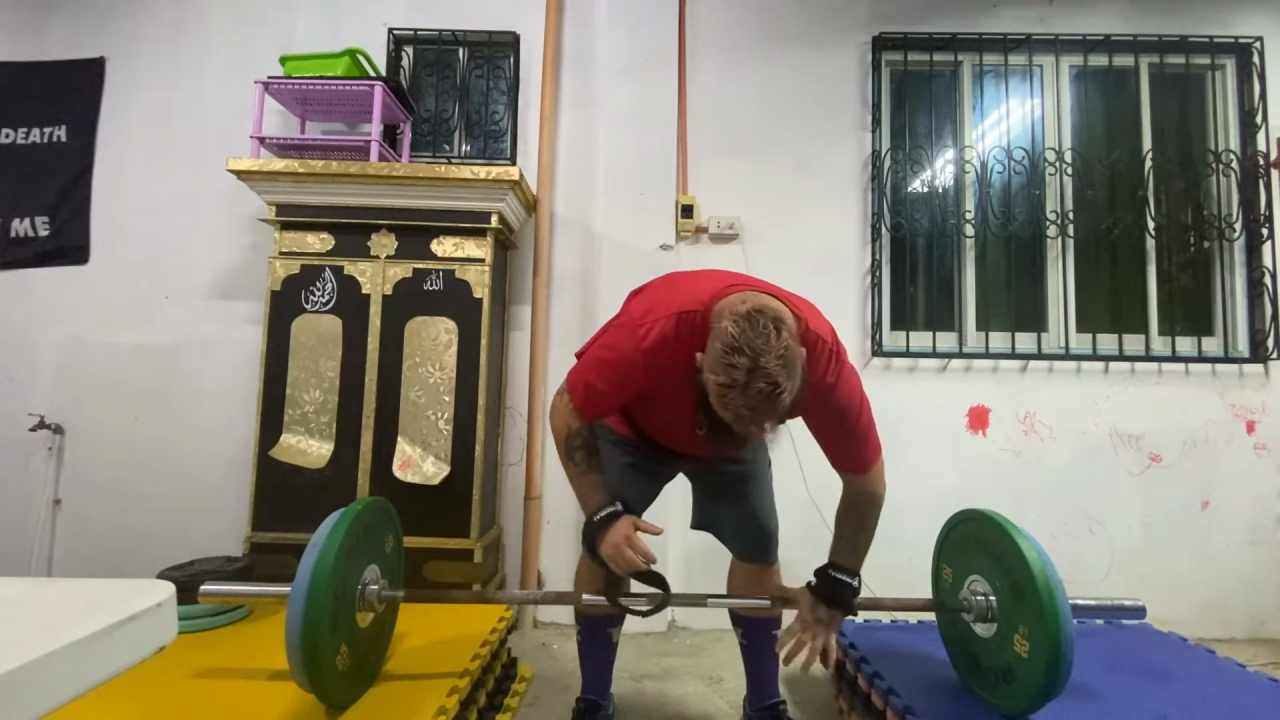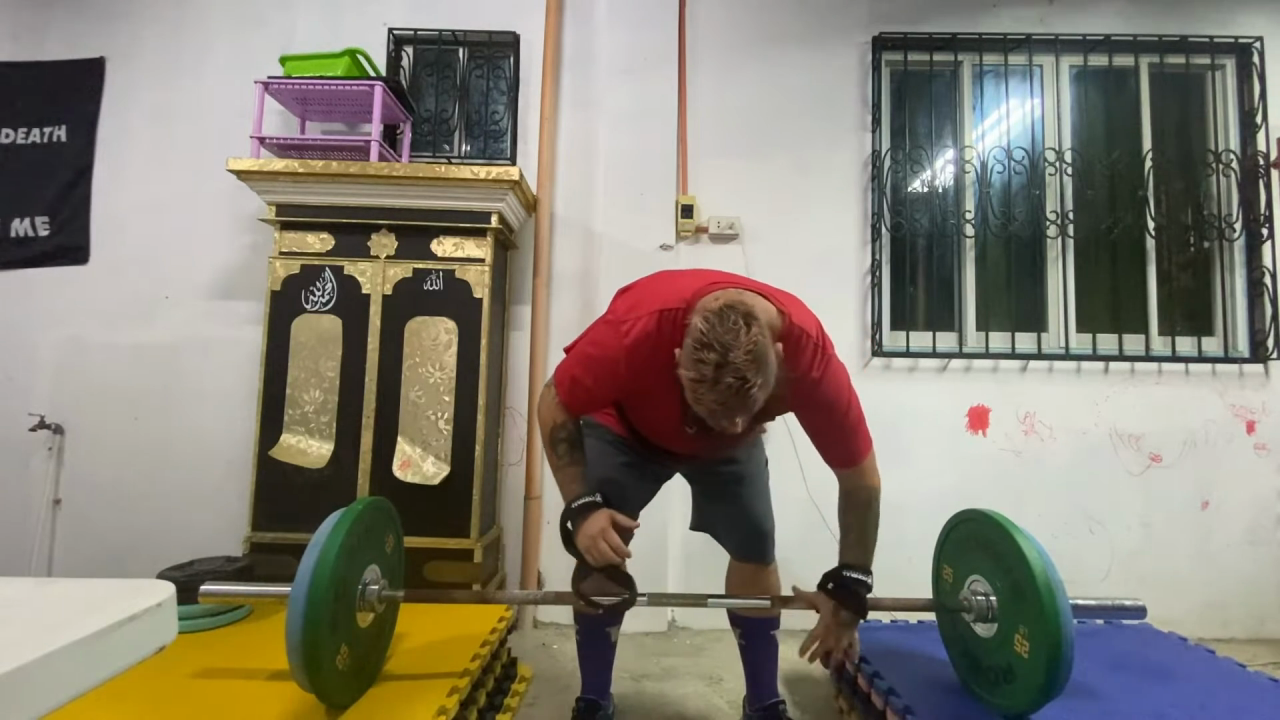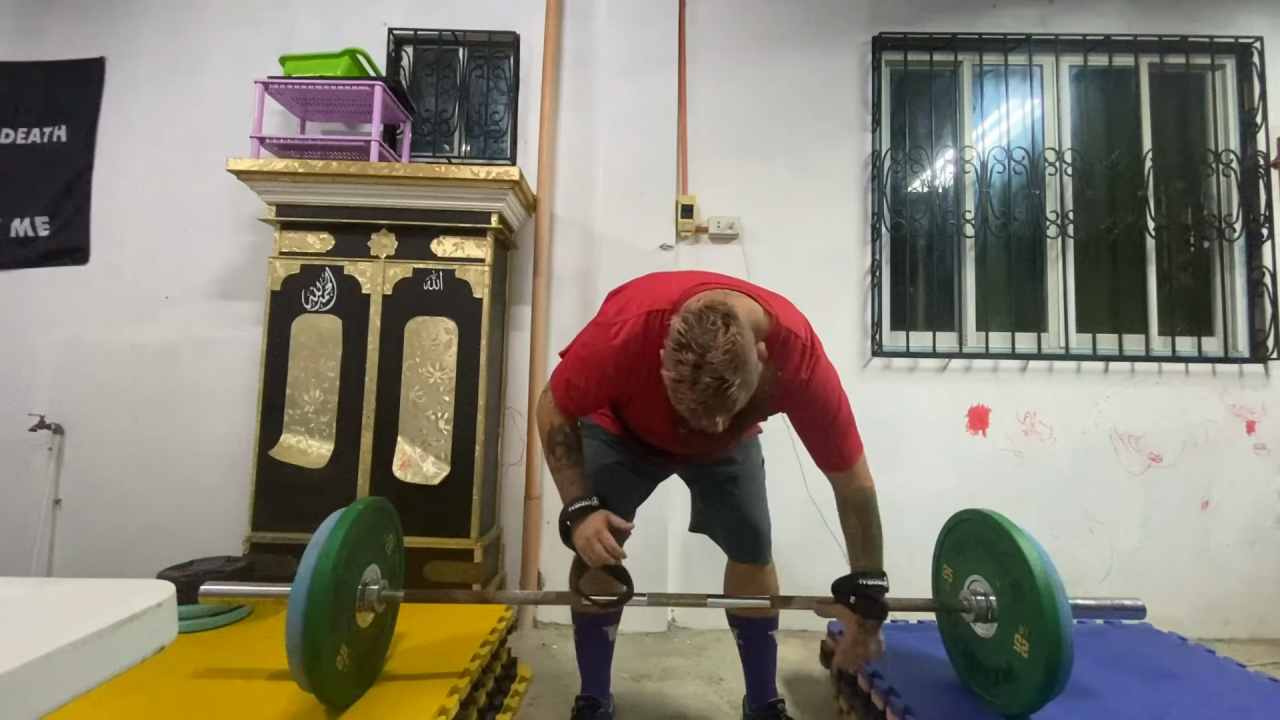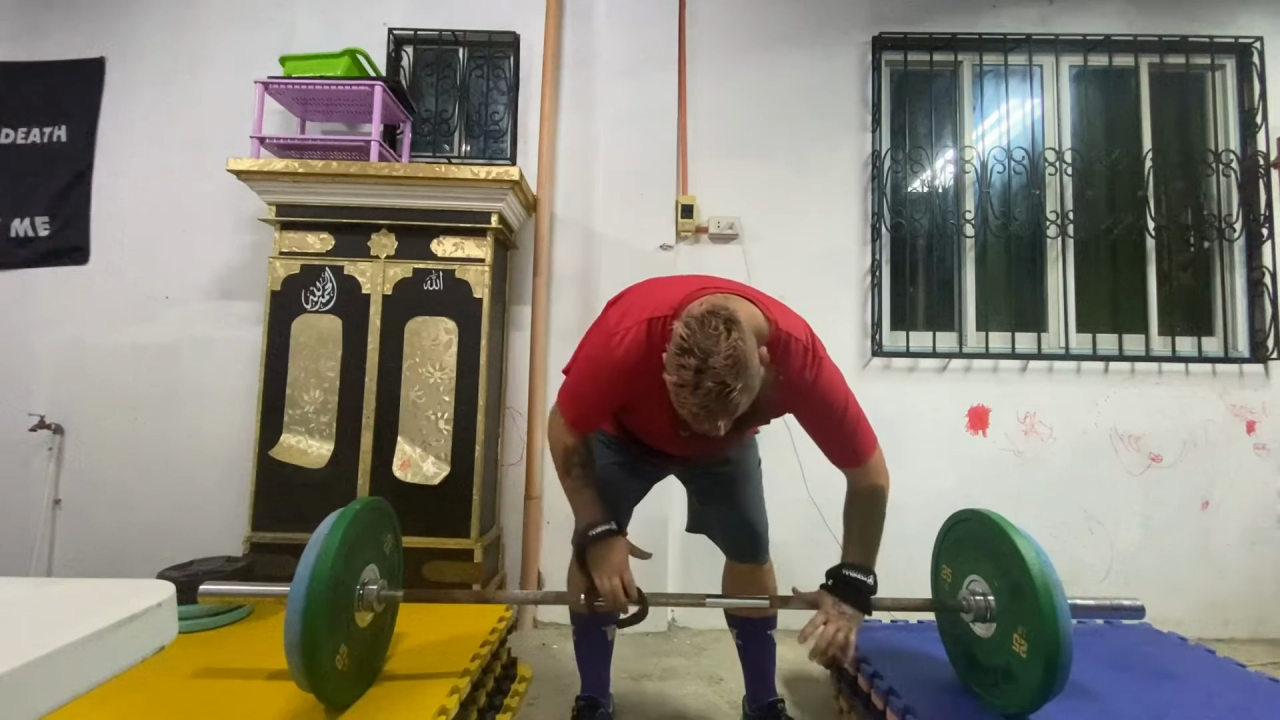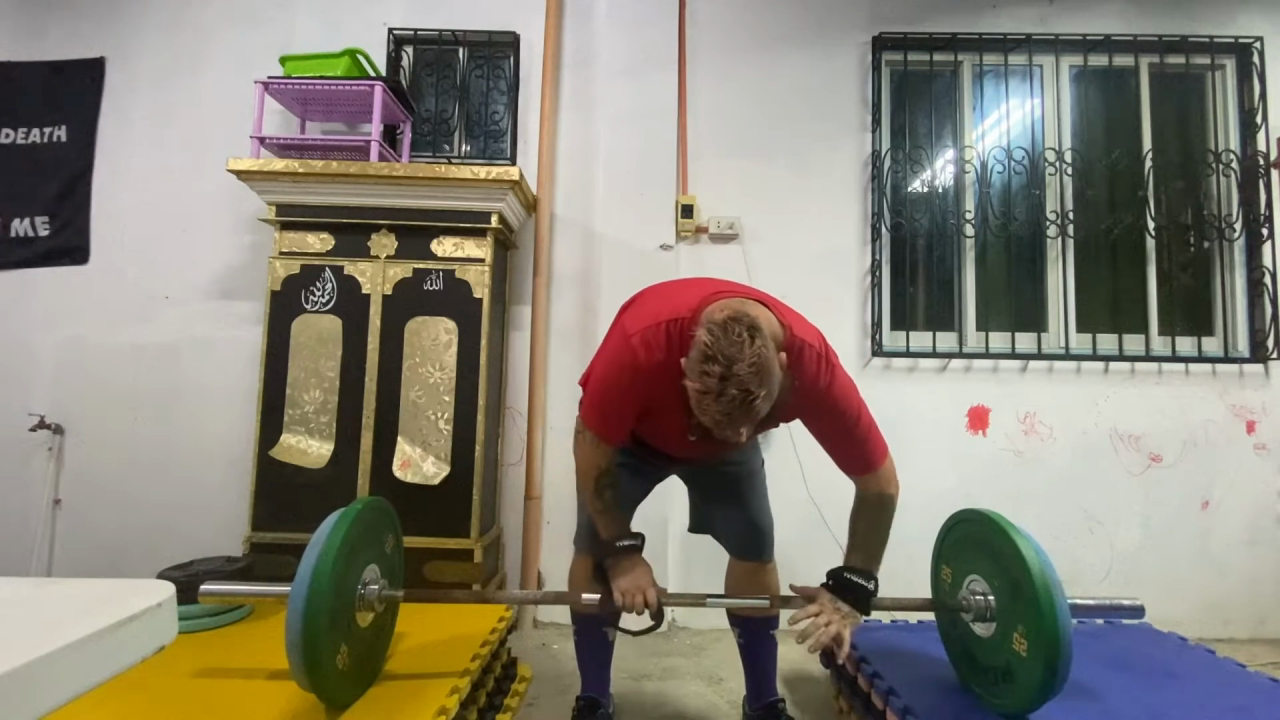
dt=0.3s
person 1, frame 1
left shoulder: (823, 360)
right shoulder: (652, 328)
left elbow: (866, 480)
right elbow: (568, 409)
left wrist: (834, 588)
right wrist: (602, 514)
right hip: (631, 428)
left knee: (759, 547)
right knee: (603, 550)
person 1, frame 2
left shoulder: (810, 356)
right shoulder: (637, 326)
left elbow: (860, 477)
right elbow: (555, 404)
left wrist: (849, 587)
right wrist: (581, 506)
right hip: (627, 429)
left knee: (756, 549)
right knee: (598, 548)
person 1, frame 3
left shoulder: (798, 356)
right shoulder: (626, 327)
left elbow: (852, 480)
right elbow: (554, 408)
left wrist: (864, 591)
right wrist: (578, 507)
right hip: (622, 430)
left knee: (752, 549)
right knee: (596, 548)
person 1, frame 4
left shoulder: (799, 358)
right shoulder: (627, 336)
left elbow: (870, 476)
right elbow: (565, 427)
left wrist: (850, 586)
right wrist: (599, 533)
right hip: (622, 433)
left knee: (751, 550)
right knee: (592, 551)
person 1, frame 5
left shoulder: (811, 364)
right shoulder: (642, 338)
left elbow: (879, 482)
right elbow: (592, 444)
left wrist: (851, 588)
right wrist: (621, 549)
right hip: (626, 432)
left knee: (755, 548)
right knee: (597, 548)
